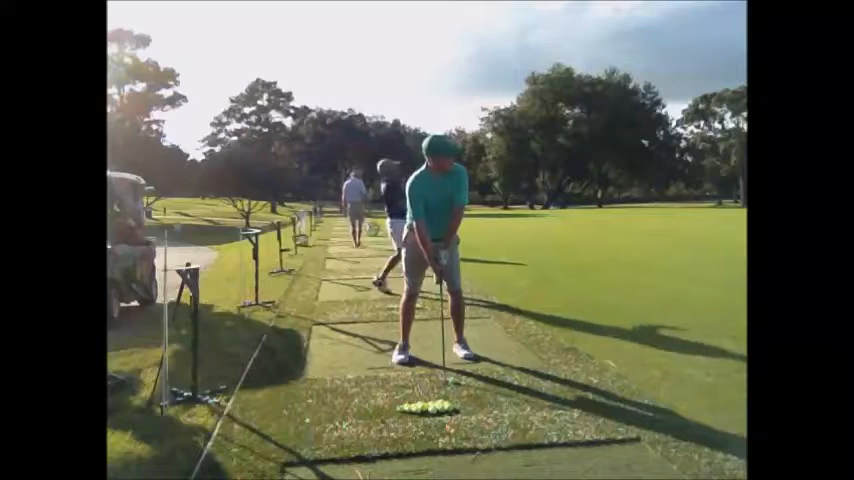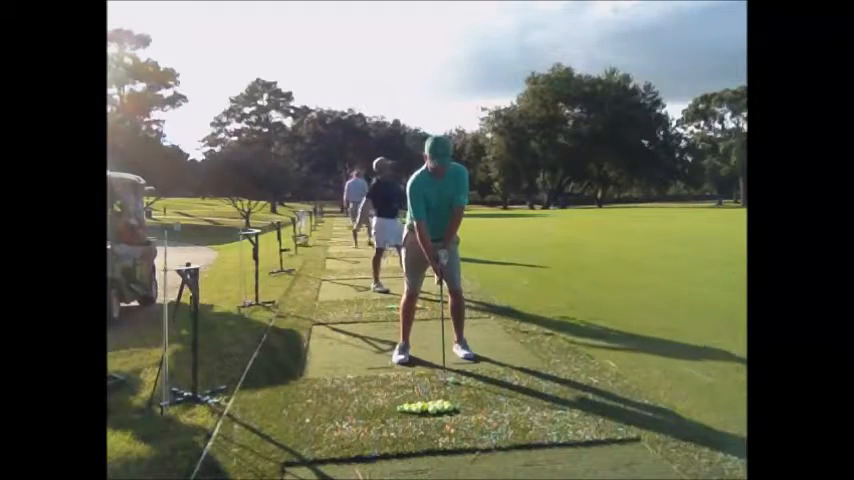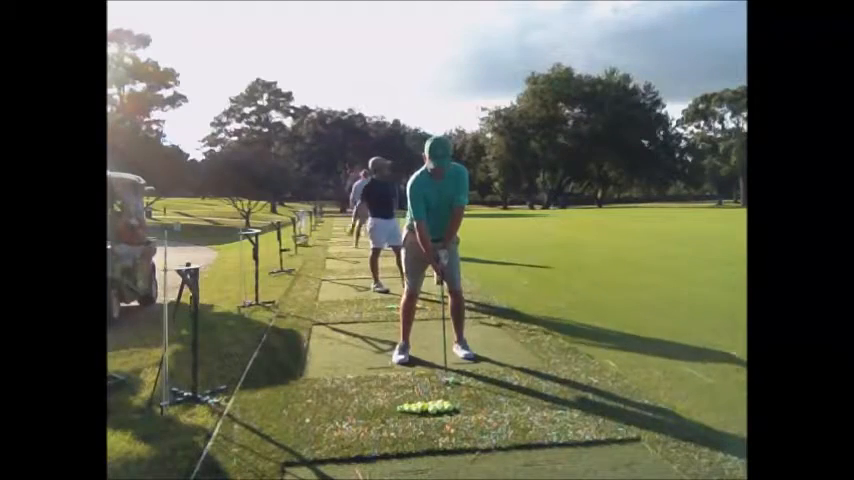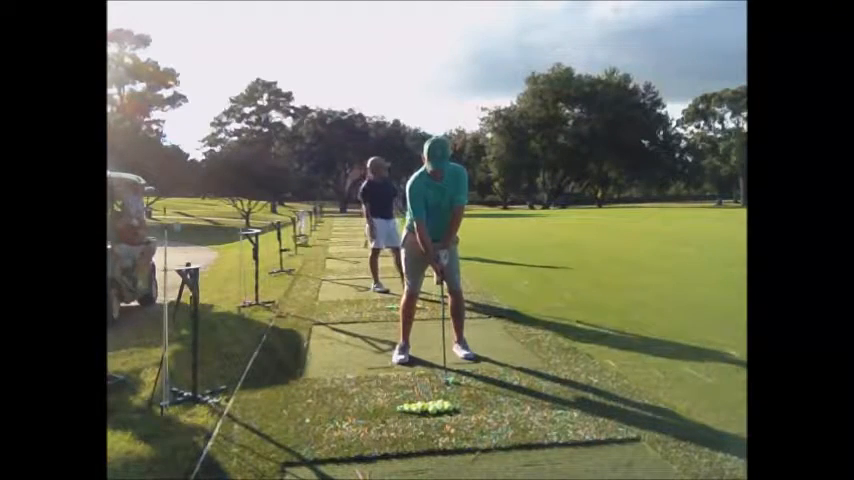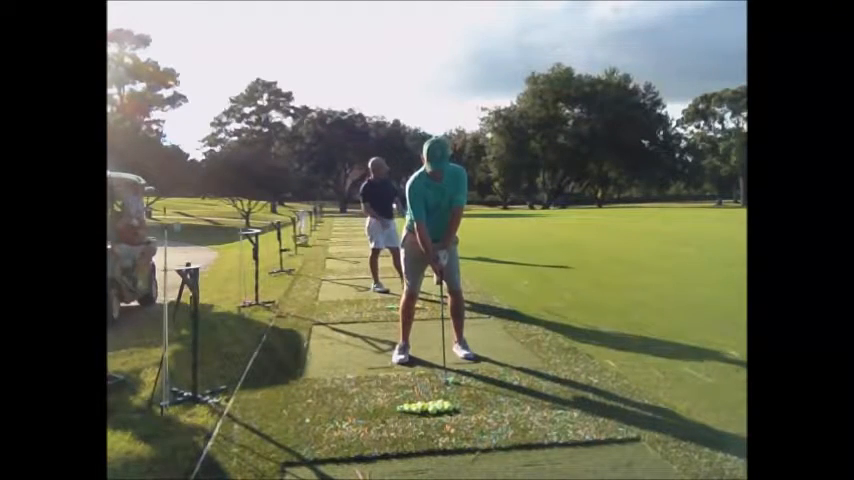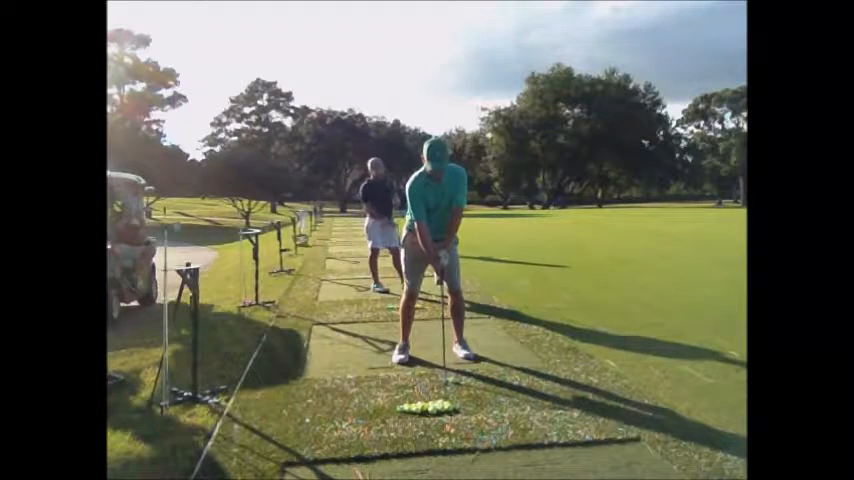
dt=0.3s
person 1, frame 1
left shoulder: (459, 173)
right shoulder: (415, 183)
left elbow: (458, 212)
right elbow: (420, 226)
left wrist: (445, 247)
right wrist: (431, 261)
left hip: (447, 240)
right hip: (417, 240)
left knee: (456, 291)
right knee: (411, 292)
left ankle: (460, 341)
right ankle: (403, 344)
person 1, frame 2
left shoulder: (460, 173)
right shoulder: (416, 183)
left elbow: (458, 212)
right elbow: (420, 226)
left wrist: (444, 247)
right wrist: (432, 261)
left hip: (447, 239)
right hip: (417, 239)
left knee: (456, 290)
right knee: (411, 292)
left ankle: (459, 341)
right ankle: (403, 344)
person 1, frame 3
left shoulder: (460, 173)
right shoulder: (416, 183)
left elbow: (458, 212)
right elbow: (420, 226)
left wrist: (445, 247)
right wrist: (432, 260)
left hip: (447, 240)
right hip: (417, 240)
left knee: (456, 291)
right knee: (411, 292)
left ankle: (459, 341)
right ankle: (403, 344)
person 1, frame 4
left shoulder: (459, 174)
right shoulder: (415, 184)
left elbow: (458, 212)
right elbow: (420, 226)
left wrist: (444, 247)
right wrist: (432, 261)
left hip: (446, 240)
right hip: (417, 240)
left knee: (456, 291)
right knee: (411, 292)
left ankle: (459, 341)
right ankle: (403, 344)
person 1, frame 5
left shoulder: (458, 174)
right shoulder: (414, 184)
left elbow: (457, 213)
right elbow: (420, 226)
left wrist: (444, 248)
right wrist: (432, 261)
left hip: (446, 240)
right hip: (416, 240)
left knee: (455, 291)
right knee: (411, 292)
left ankle: (459, 341)
right ankle: (403, 344)
person 1, frame 6
left shoulder: (458, 174)
right shoulder: (414, 184)
left elbow: (457, 213)
right elbow: (421, 226)
left wrist: (444, 248)
right wrist: (433, 260)
left hip: (446, 239)
right hip: (416, 240)
left knee: (456, 291)
right knee: (411, 292)
left ankle: (459, 341)
right ankle: (403, 344)
person 2, frame 1
left shoulder: (393, 184)
right shoulder: (389, 187)
right elbow: (401, 204)
left hip: (402, 220)
right hip: (396, 221)
right knee: (401, 253)
right ankle: (380, 279)
person 2, frame 2
left shoulder: (392, 183)
right shoulder: (376, 185)
left elbow: (401, 200)
right elbow: (365, 203)
right wrist: (360, 219)
left hip: (395, 220)
right hip: (383, 221)
left knee: (402, 250)
right knee: (379, 251)
right ankle: (376, 282)
person 2, frame 3
left shoulder: (390, 183)
right shoulder: (370, 186)
left elbow: (394, 201)
right elbow: (361, 204)
left hip: (392, 220)
right hip: (377, 221)
left knee: (399, 250)
right knee: (376, 251)
right ankle: (376, 283)
person 2, frame 4
left shoulder: (387, 183)
right shoulder: (367, 187)
left elbow: (395, 200)
right elbow: (366, 209)
right wrist: (370, 226)
left hip: (390, 220)
right hip: (377, 221)
left knee: (397, 251)
right knee: (375, 251)
left ankle: (404, 280)
right ankle: (376, 283)
person 2, frame 5
left shoulder: (388, 183)
right shoulder: (367, 187)
left elbow: (395, 199)
right elbow: (365, 208)
right wrist: (380, 219)
left hip: (390, 221)
right hip: (376, 222)
left knee: (396, 251)
right knee: (375, 251)
left ankle: (403, 280)
right ankle: (376, 283)
person 2, frame 6
left shoulder: (387, 183)
right shoulder: (366, 187)
left elbow: (394, 201)
right elbow: (368, 208)
right wrist: (383, 219)
left hip: (389, 222)
right hip: (375, 222)
left knee: (395, 251)
right knee: (374, 252)
left ankle: (403, 280)
right ankle: (376, 283)
